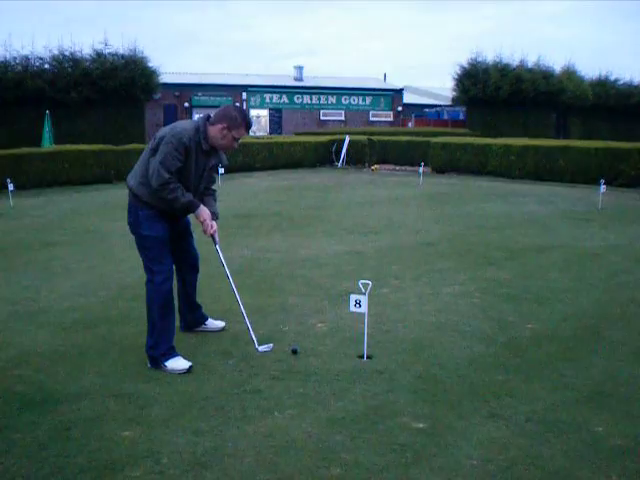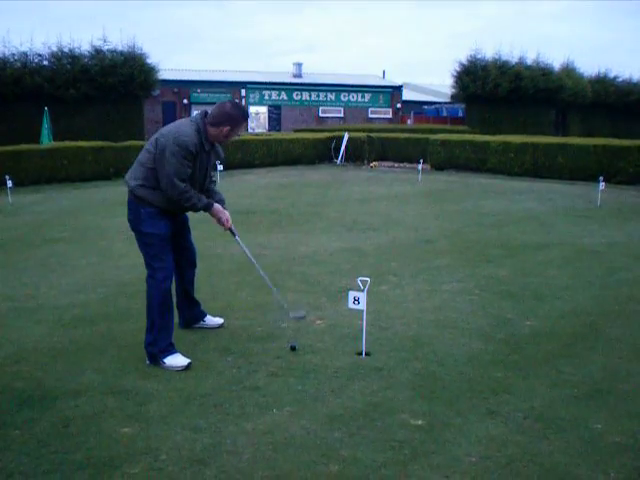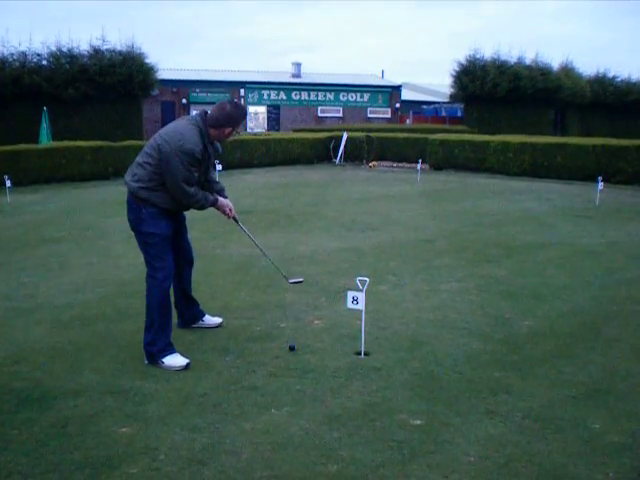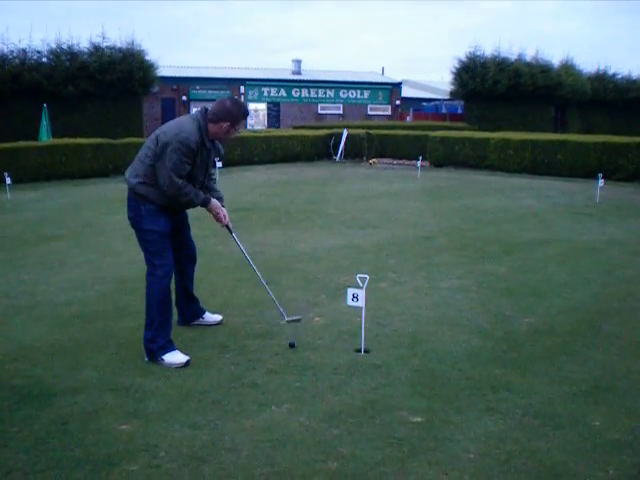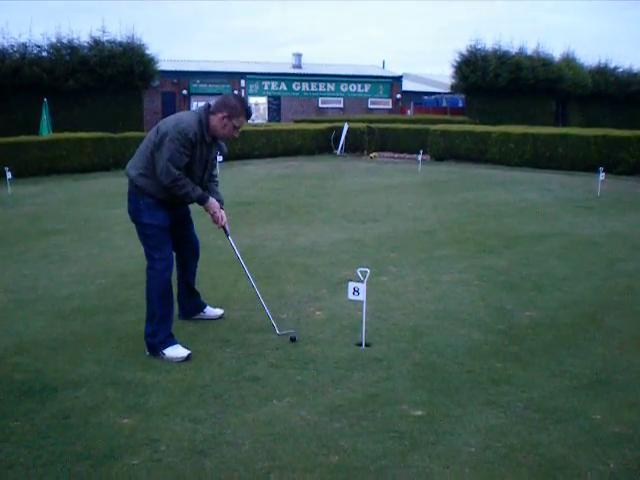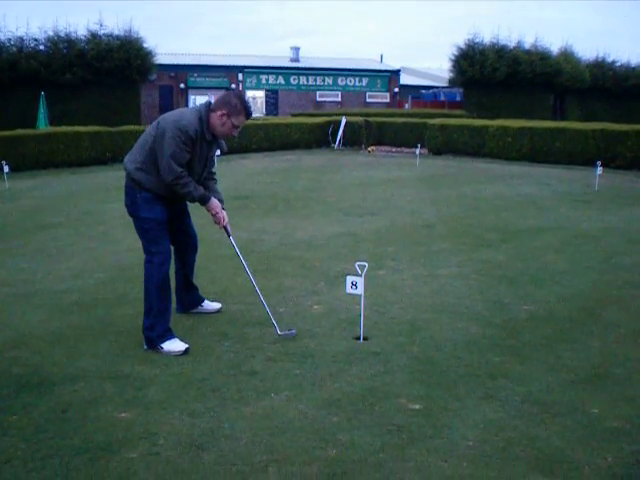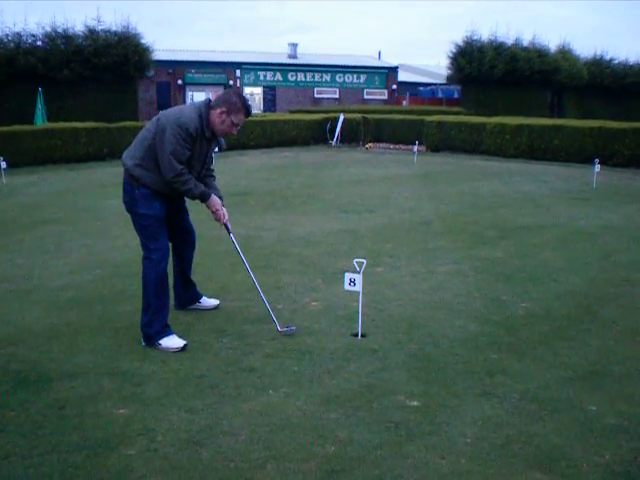
dt=0.3s
person 1, frame 1
left shoulder: (214, 150)
right shoulder: (179, 136)
left elbow: (206, 189)
right elbow: (161, 181)
left wrist: (211, 216)
right wrist: (196, 207)
left hip: (175, 211)
right hip: (148, 210)
left knee: (189, 264)
right knee: (161, 277)
left ankle: (192, 318)
right ankle: (160, 353)
person 1, frame 2
left shoulder: (206, 139)
right shoulder: (182, 139)
left elbow: (206, 179)
right elbow: (176, 187)
left wrist: (220, 205)
right wrist: (210, 207)
left hip: (171, 206)
right hip: (148, 207)
left knee: (186, 260)
right knee: (162, 273)
left ankle: (191, 315)
right ankle: (158, 350)
person 1, frame 3
left shoulder: (202, 132)
right shoulder: (185, 143)
left elbow: (205, 173)
right elbow: (185, 191)
left wrist: (222, 195)
right wrist: (214, 202)
left hip: (168, 204)
right hip: (147, 206)
left knee: (184, 259)
right knee: (162, 272)
left ankle: (189, 314)
right ankle: (157, 350)
person 1, frame 4
left shoulder: (207, 137)
right shoulder: (183, 136)
left elbow: (206, 177)
right elbow: (172, 184)
left wrist: (219, 204)
right wrist: (207, 202)
left hip: (171, 204)
right hip: (148, 204)
left knee: (186, 256)
right knee: (161, 270)
left ankle: (190, 312)
right ankle: (157, 347)
person 1, frame 5
left shoulder: (211, 136)
right shoulder: (182, 128)
left elbow: (208, 177)
right elbow: (169, 176)
left wrist: (218, 205)
right wrist: (204, 199)
left hip: (173, 199)
right hip: (148, 199)
left knee: (189, 250)
right knee: (161, 264)
left ankle: (191, 306)
right ankle: (158, 341)
person 1, frame 6
left shoulder: (210, 133)
right shoulder: (182, 125)
left elbow: (206, 175)
right elbow: (173, 174)
left wrist: (218, 205)
right wrist: (205, 200)
left hip: (171, 193)
right hip: (145, 193)
left knee: (187, 244)
right knee: (159, 258)
left ankle: (189, 300)
right ankle: (157, 334)
person 1, frame 7
left shoulder: (210, 130)
right shoulder: (182, 122)
left elbow: (205, 171)
right elbow: (174, 171)
left wrist: (217, 201)
right wrist: (206, 197)
left hip: (168, 189)
right hip: (143, 189)
left knee: (185, 240)
right knee: (157, 254)
left ankle: (186, 296)
right ankle: (155, 331)
